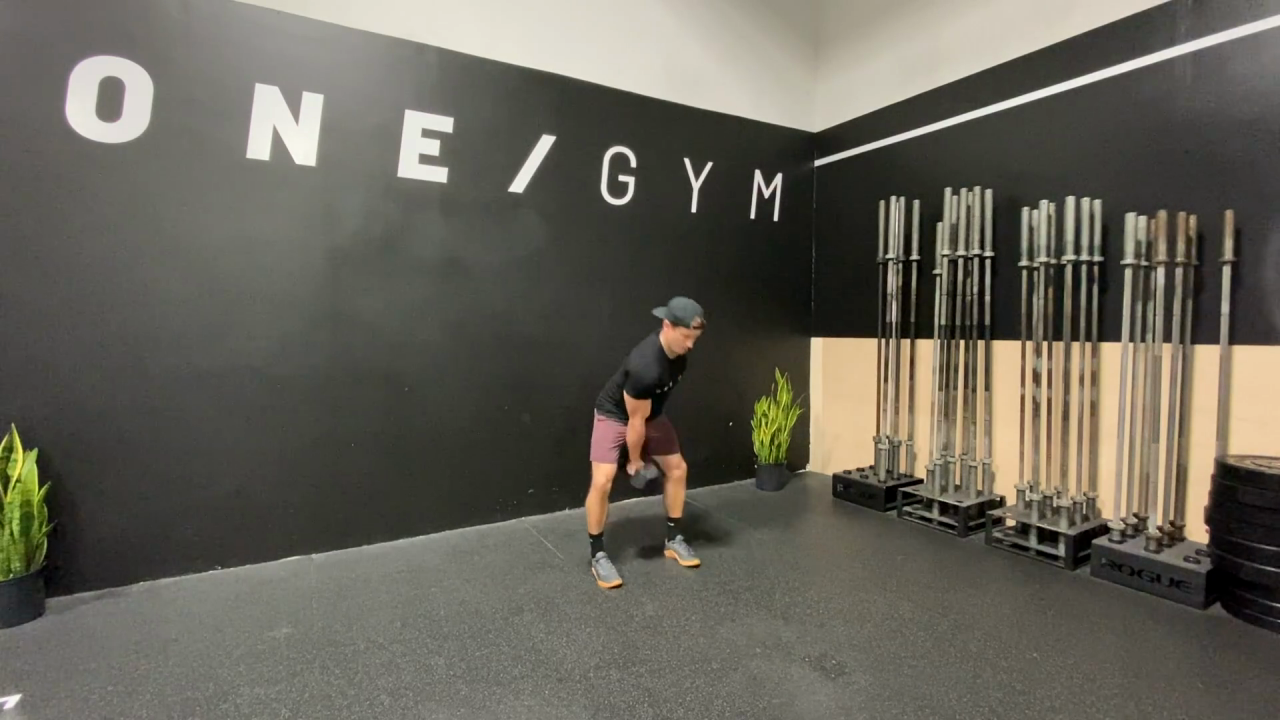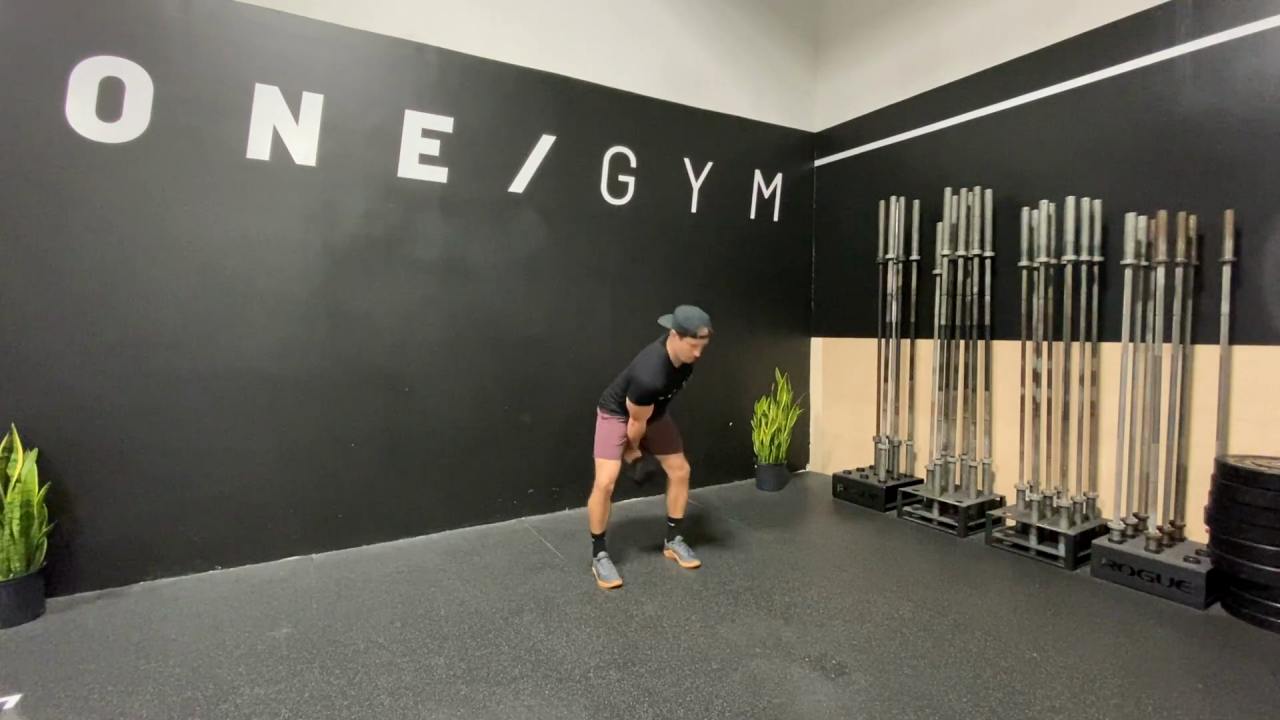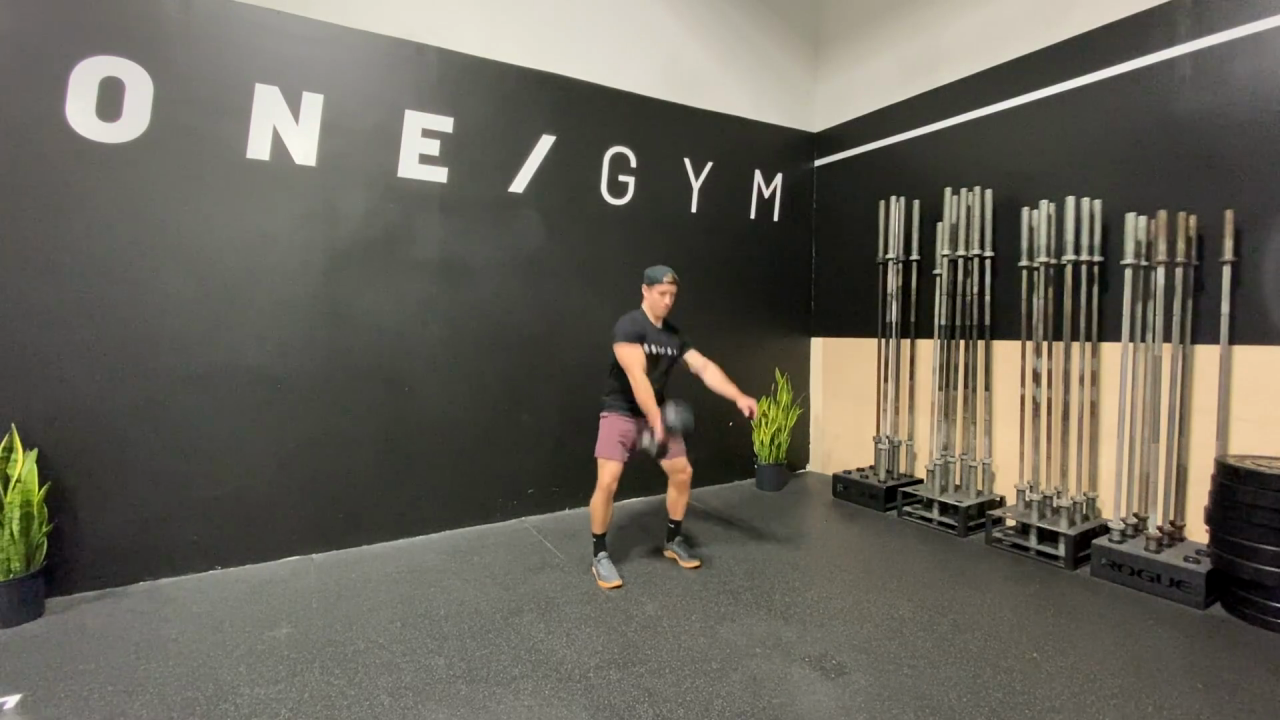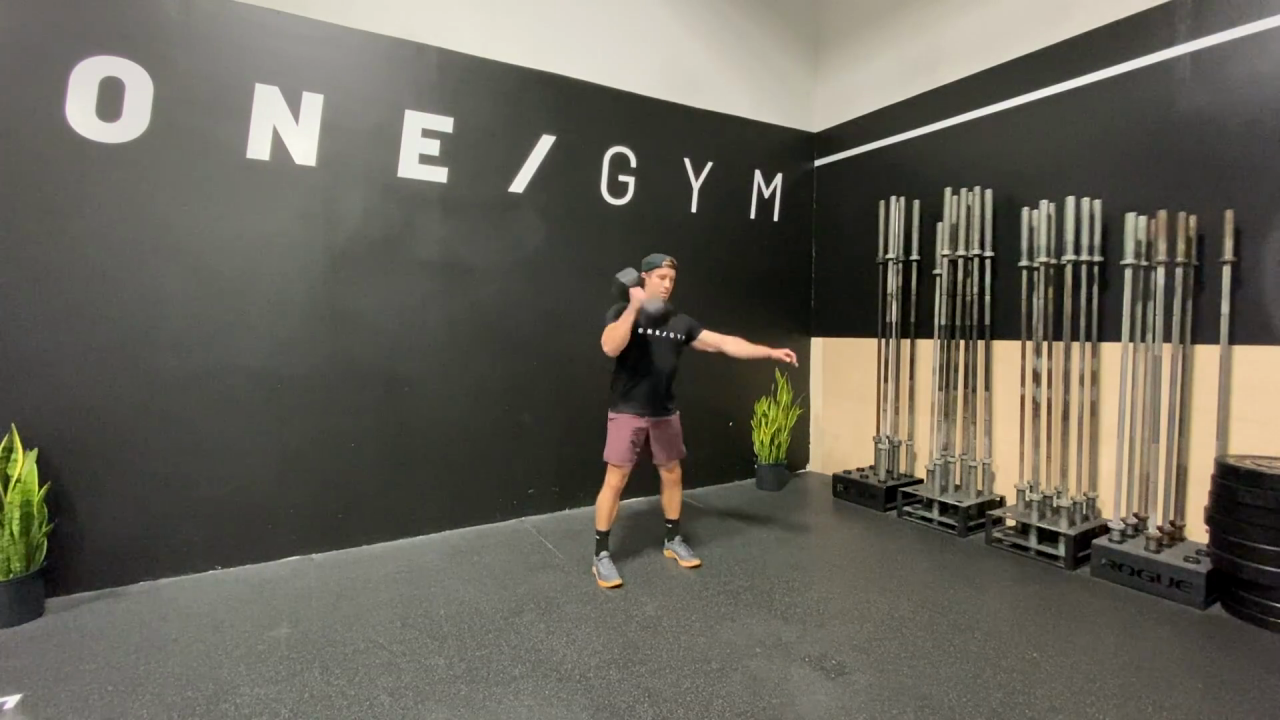
dt=0.3s
person 1, frame 1
left shoulder: (679, 345)
right shoulder: (645, 367)
right elbow: (635, 423)
right wrist: (634, 460)
left hip: (652, 413)
right hip: (614, 415)
left knee: (677, 470)
right knee: (602, 482)
left ankle: (673, 540)
right ankle: (597, 555)
person 1, frame 2
left shoulder: (683, 349)
right shoulder: (650, 375)
right elbow: (637, 422)
right wrist: (632, 450)
left hip: (655, 414)
right hip: (618, 415)
left knee: (680, 471)
right knee: (605, 482)
left ankle: (673, 540)
right ankle: (599, 555)
person 1, frame 3
left shoulder: (673, 333)
right shoulder: (629, 326)
left elbow: (704, 368)
right elbow: (637, 379)
left wrist: (739, 398)
right wrist: (658, 422)
left hip: (655, 413)
right hip: (619, 414)
left knee: (682, 474)
right knee: (608, 482)
left ankle: (674, 541)
right ankle: (600, 554)
person 1, frame 4
left shoulder: (680, 321)
right shoulder: (623, 312)
left elbow: (723, 344)
right elbow: (611, 347)
left wrist: (770, 352)
right wrist: (634, 307)
left hip: (664, 413)
right hip: (627, 412)
left knee: (672, 476)
right knee: (616, 482)
left ankle: (672, 540)
right ankle: (601, 554)
